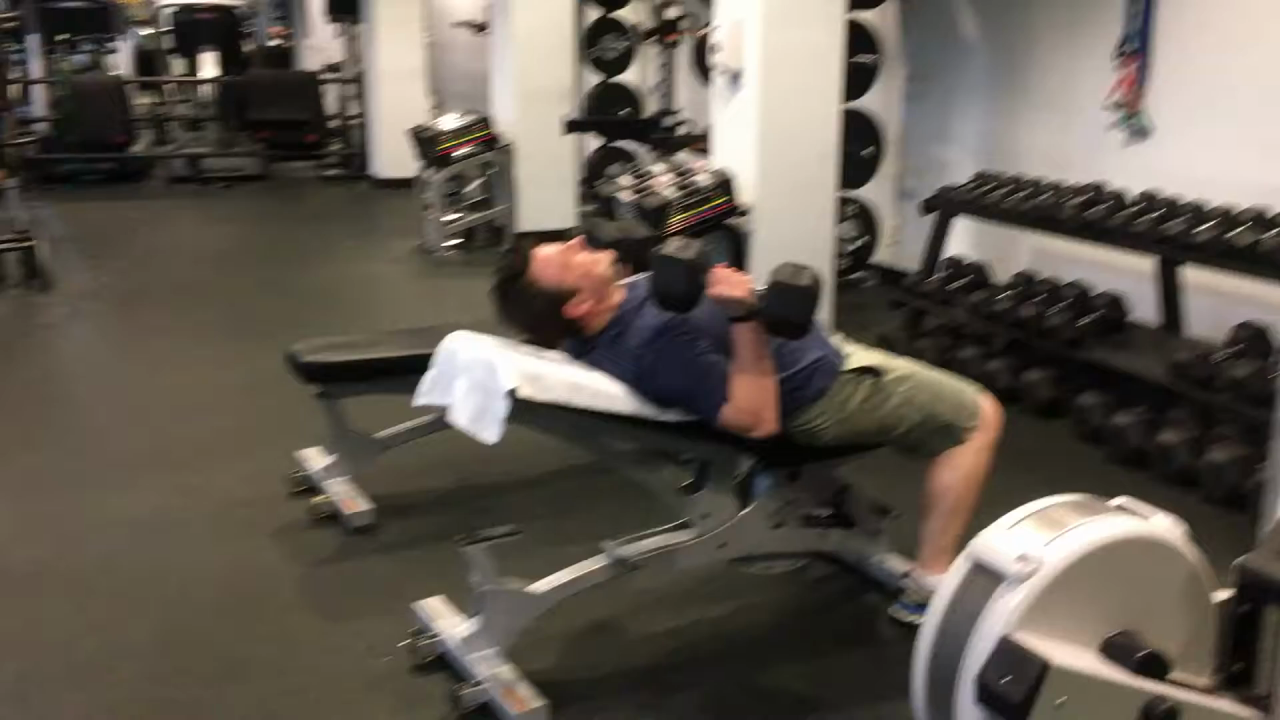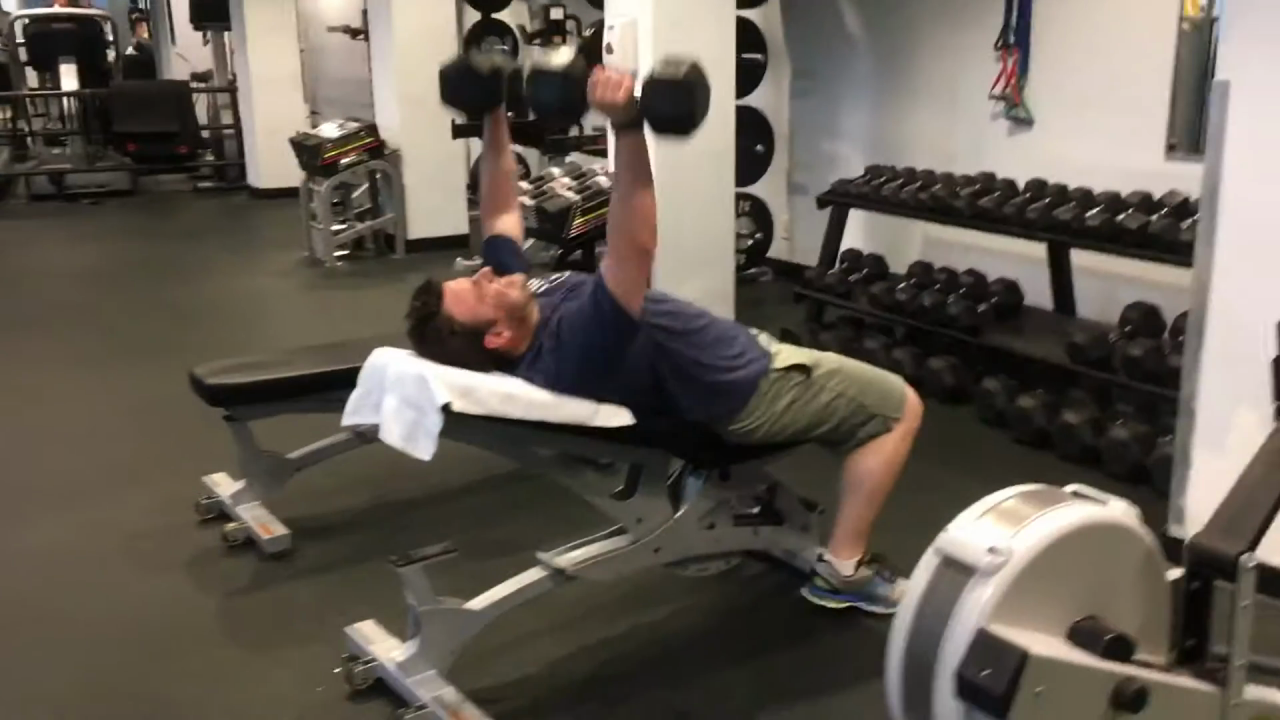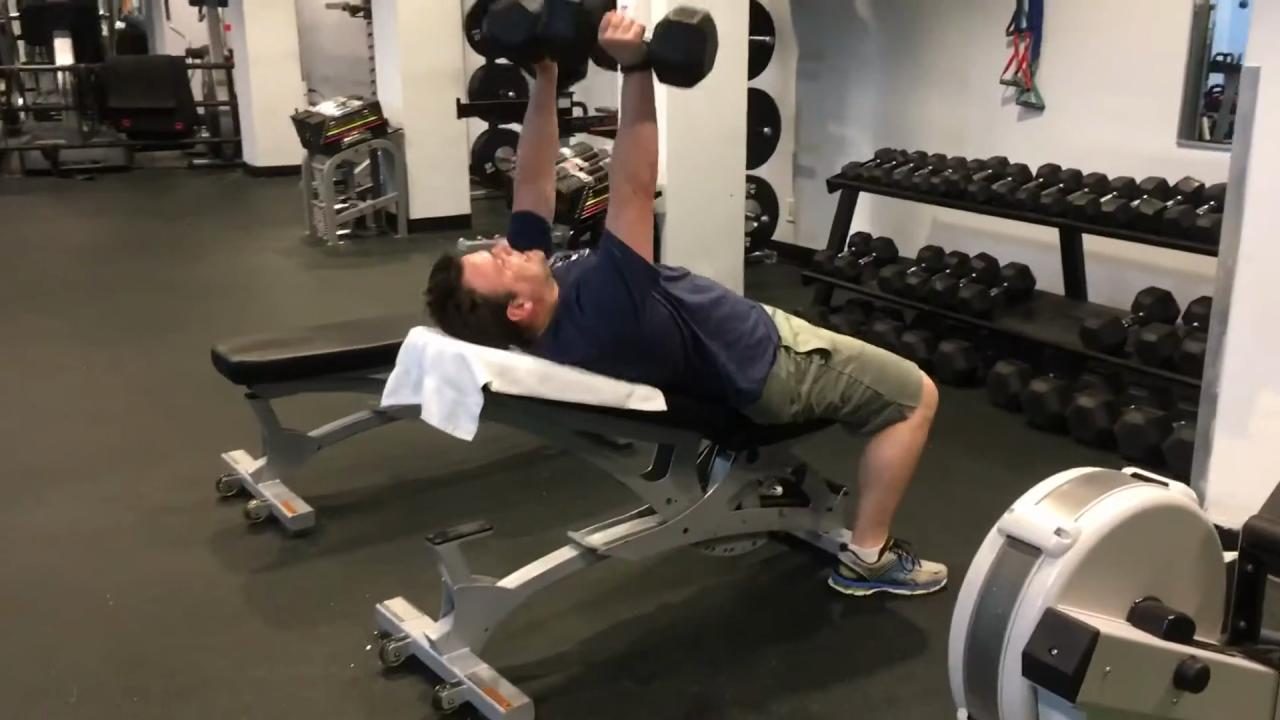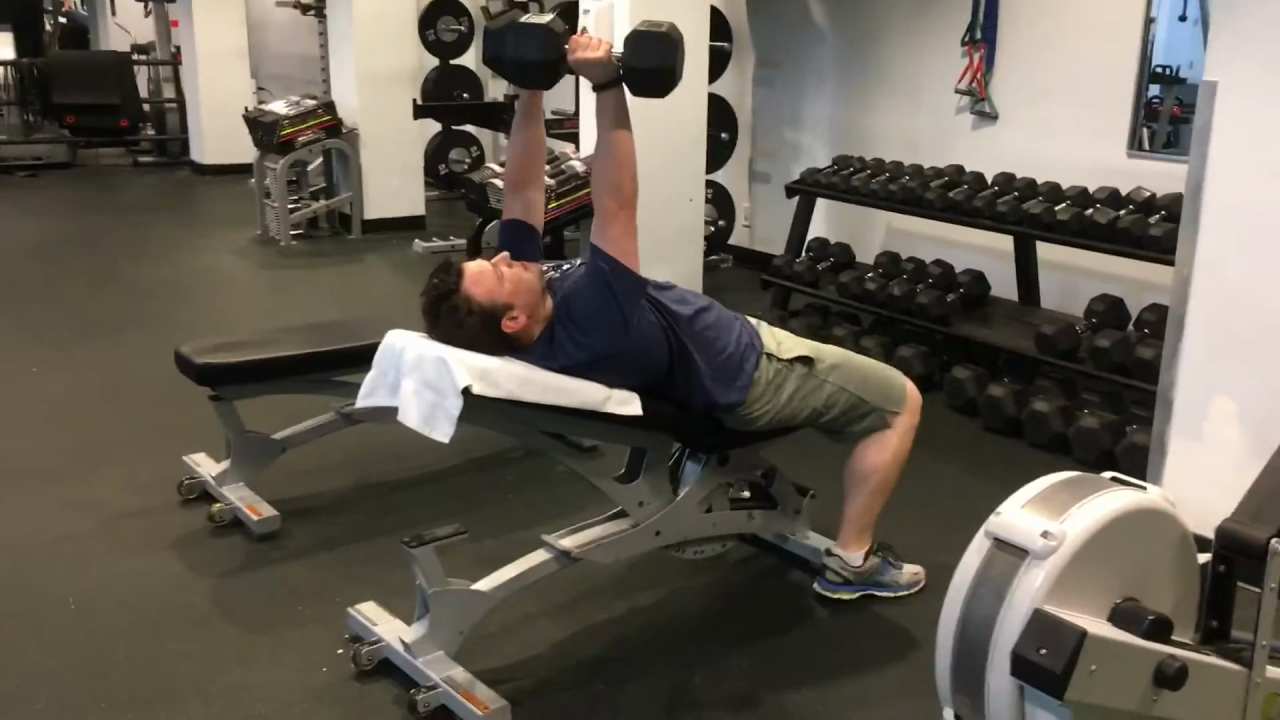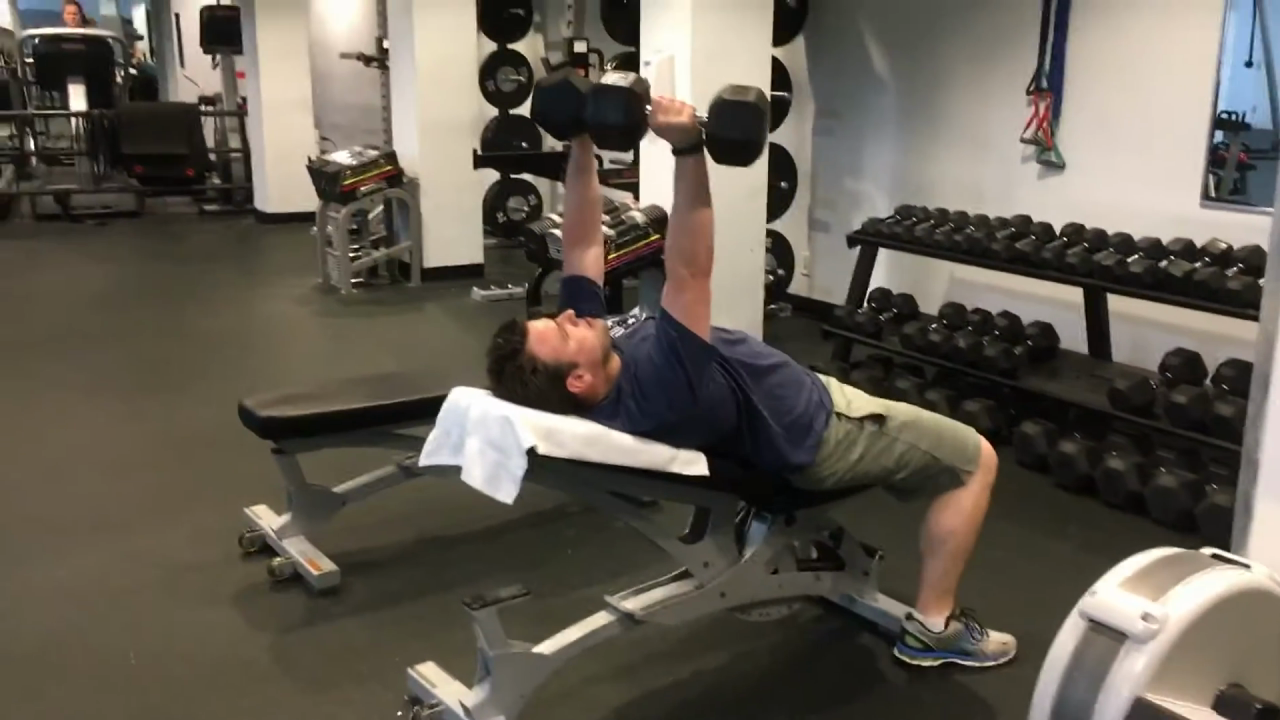
dt=0.5s
person 1, frame 1
left shoulder: (603, 325)
right shoulder: (649, 351)
right elbow: (758, 418)
right wrist: (743, 313)
right hip: (822, 386)
right knee: (979, 417)
right ankle: (930, 587)
person 1, frame 2
left shoulder: (516, 312)
right shoulder: (573, 350)
left elbow: (500, 211)
right elbow: (633, 247)
left wrist: (494, 117)
right wrist: (627, 125)
left hip: (724, 358)
right hip: (744, 389)
right knee: (898, 408)
right ankle: (842, 570)
person 1, frame 3
left shoulder: (520, 280)
right shoulder: (599, 319)
left elbow: (535, 180)
right elbow: (632, 194)
left wrist: (545, 72)
right wrist: (635, 68)
left hip: (739, 330)
right hip: (762, 366)
right knee: (915, 395)
right ankle: (868, 557)
person 1, frame 4
right shoulder: (591, 334)
left elbow: (523, 190)
right elbow: (616, 208)
left wrist: (530, 90)
right wrist: (606, 84)
left hip: (721, 341)
right hip: (746, 376)
right knee: (900, 402)
right ankle: (850, 560)
person 1, frame 5
left shoulder: (583, 340)
right shoulder: (654, 395)
left elbow: (582, 245)
right elbow: (688, 273)
left wrist: (581, 143)
right wrist: (688, 148)
left hip: (791, 394)
right hip: (814, 431)
right knee: (975, 459)
right ankle: (932, 626)
